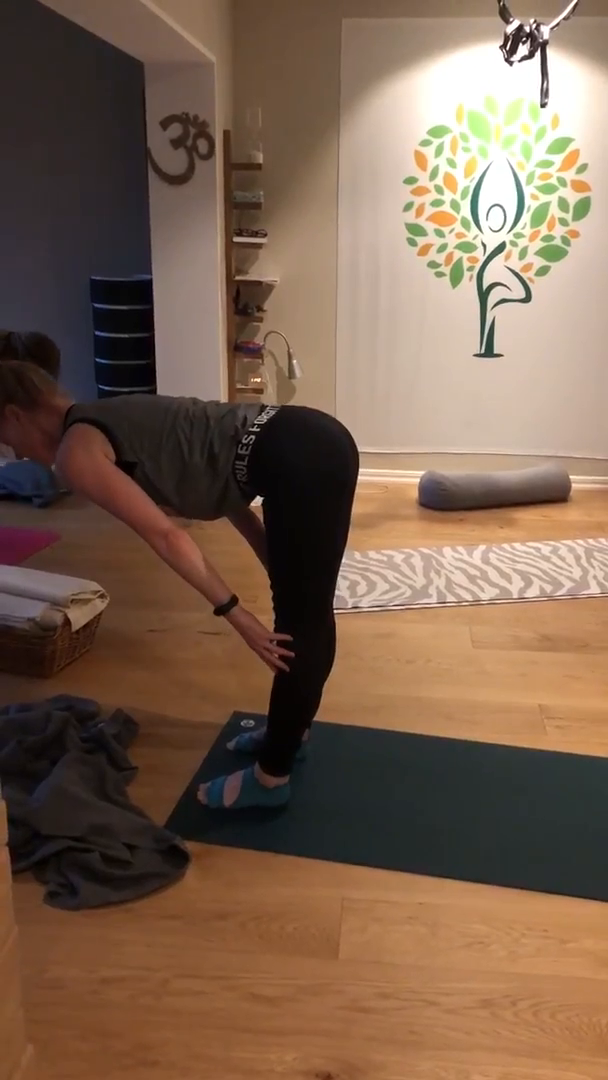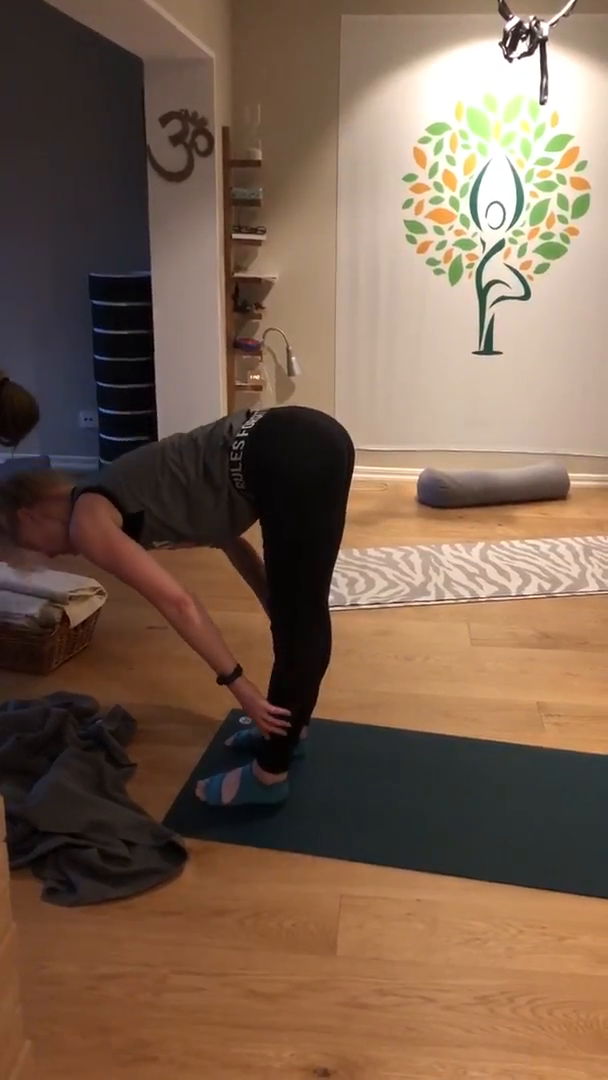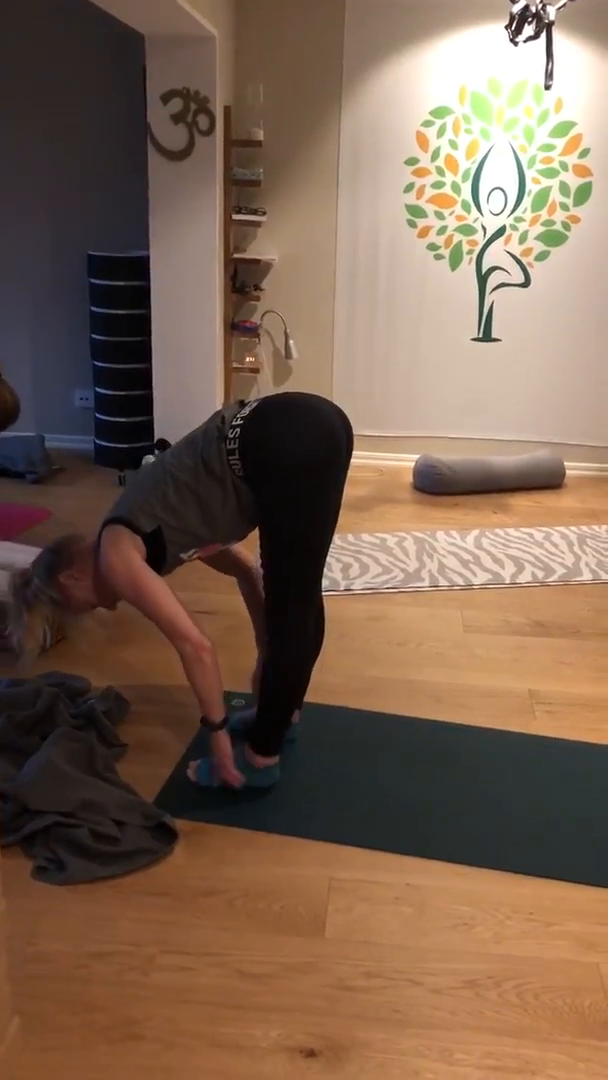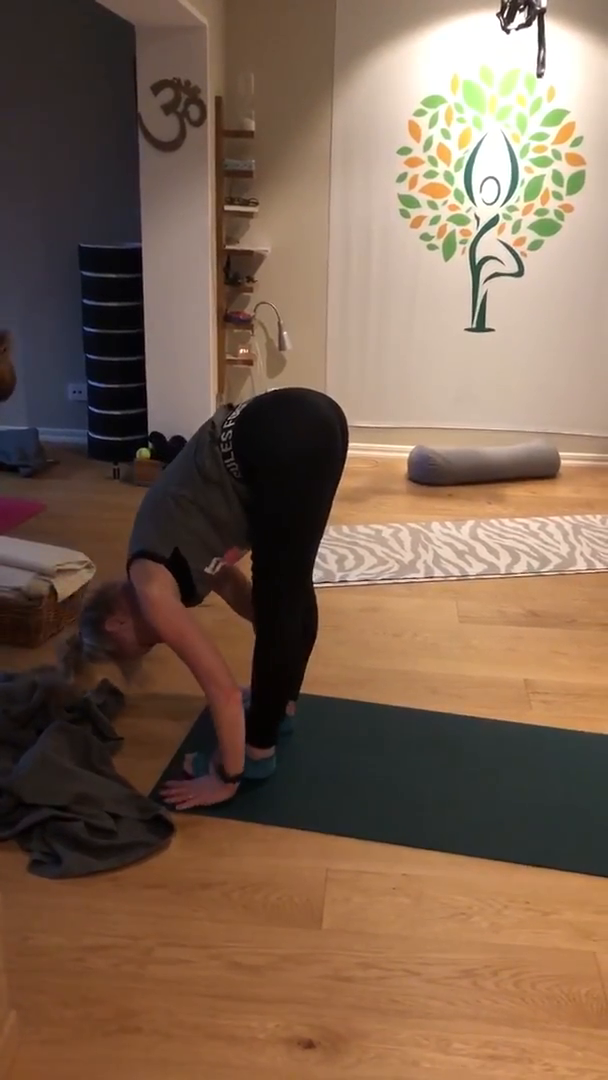
dt=1s
person 1, frame 1
left shoulder: (75, 452)
right shoulder: (109, 422)
left elbow: (165, 535)
left wrist: (234, 613)
right wrist: (280, 569)
left hip: (297, 464)
right hip: (316, 437)
left knee: (300, 629)
right knee: (304, 618)
left ankle: (270, 778)
right ankle: (290, 731)
person 1, frame 2
left shoulder: (86, 522)
right shoulder: (111, 498)
left elbow: (176, 602)
right elbow: (231, 542)
left wrist: (237, 683)
right wrist: (277, 611)
left hip: (290, 461)
right hip: (312, 438)
left knee: (299, 625)
right knee: (302, 616)
left ankle: (269, 775)
right ankle: (288, 728)
person 1, frame 3
left shoulder: (115, 557)
right shoulder: (146, 534)
left elbow: (195, 646)
right elbow: (248, 572)
left wrist: (218, 735)
right wrist: (268, 659)
left hip: (287, 445)
right hip: (313, 422)
left knee: (290, 609)
right knee: (297, 598)
left ankle: (262, 756)
right ankle: (283, 711)
person 1, frame 4
left shoulder: (149, 591)
right shoulder: (177, 564)
left elbow: (223, 687)
right elbow: (252, 605)
left wrist: (227, 778)
left hip: (282, 439)
right hip: (311, 416)
left knee: (278, 603)
right knee: (289, 590)
left ankle: (259, 752)
right ankle: (281, 705)
